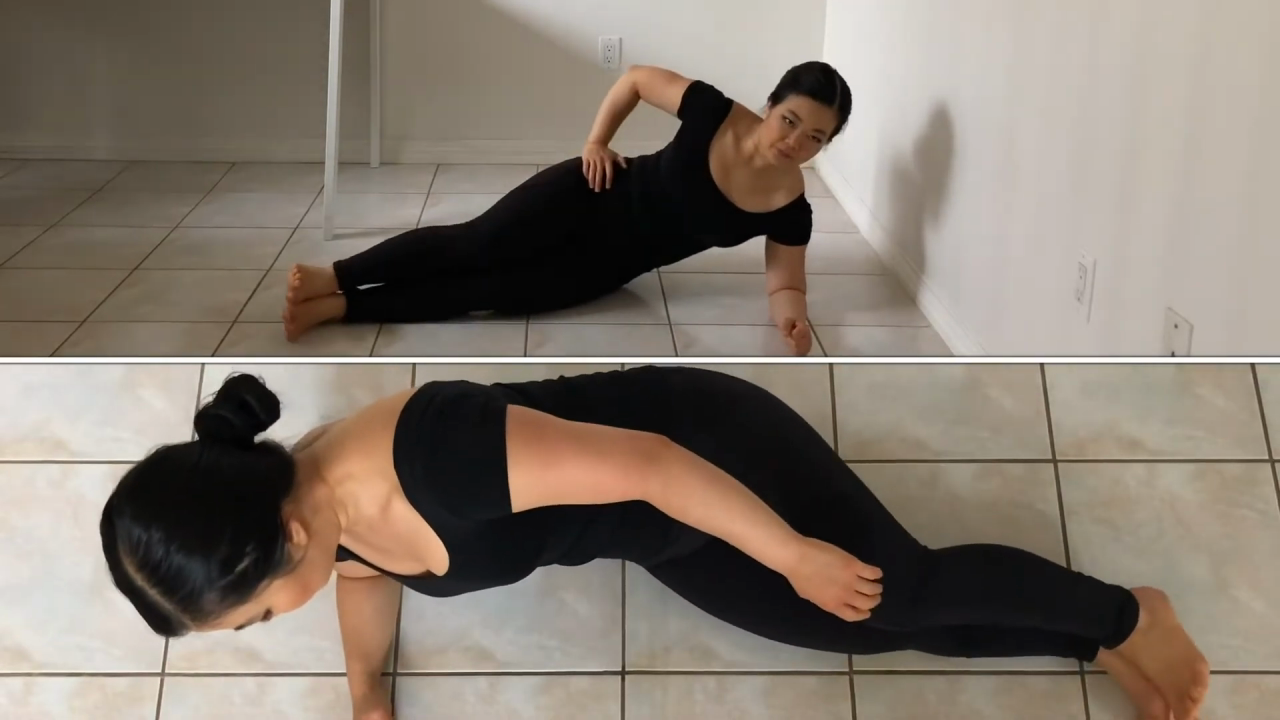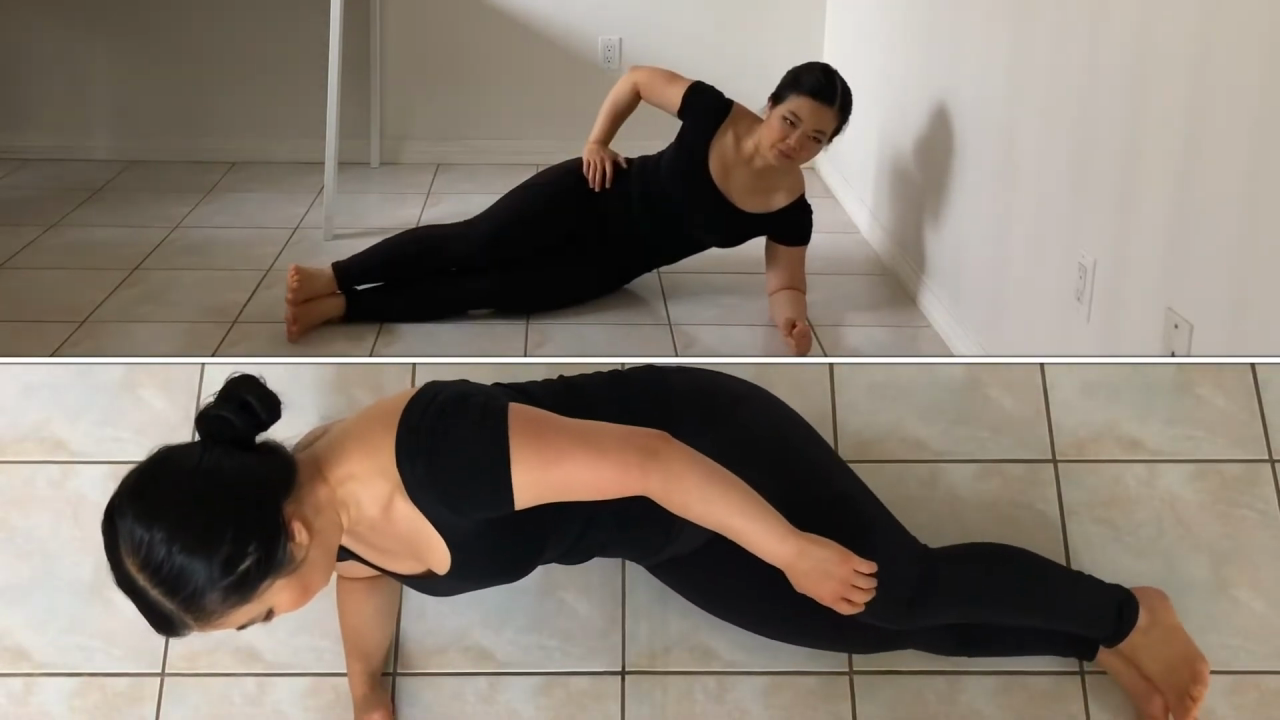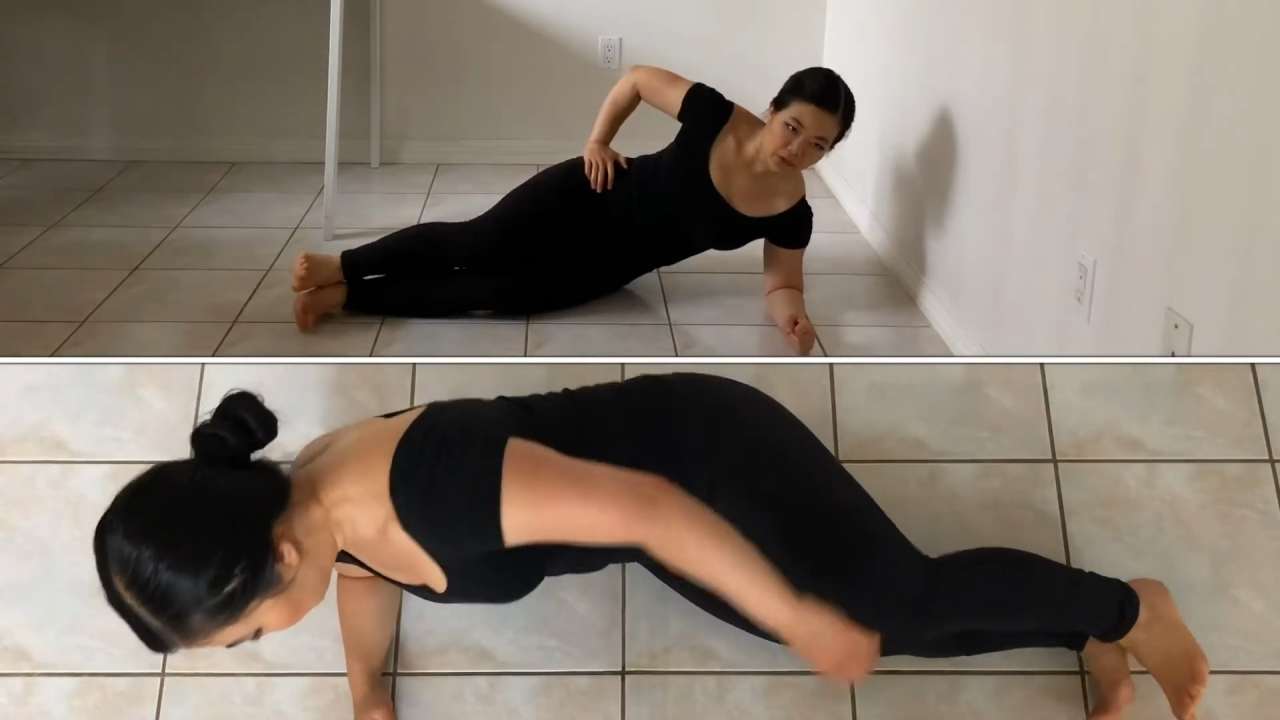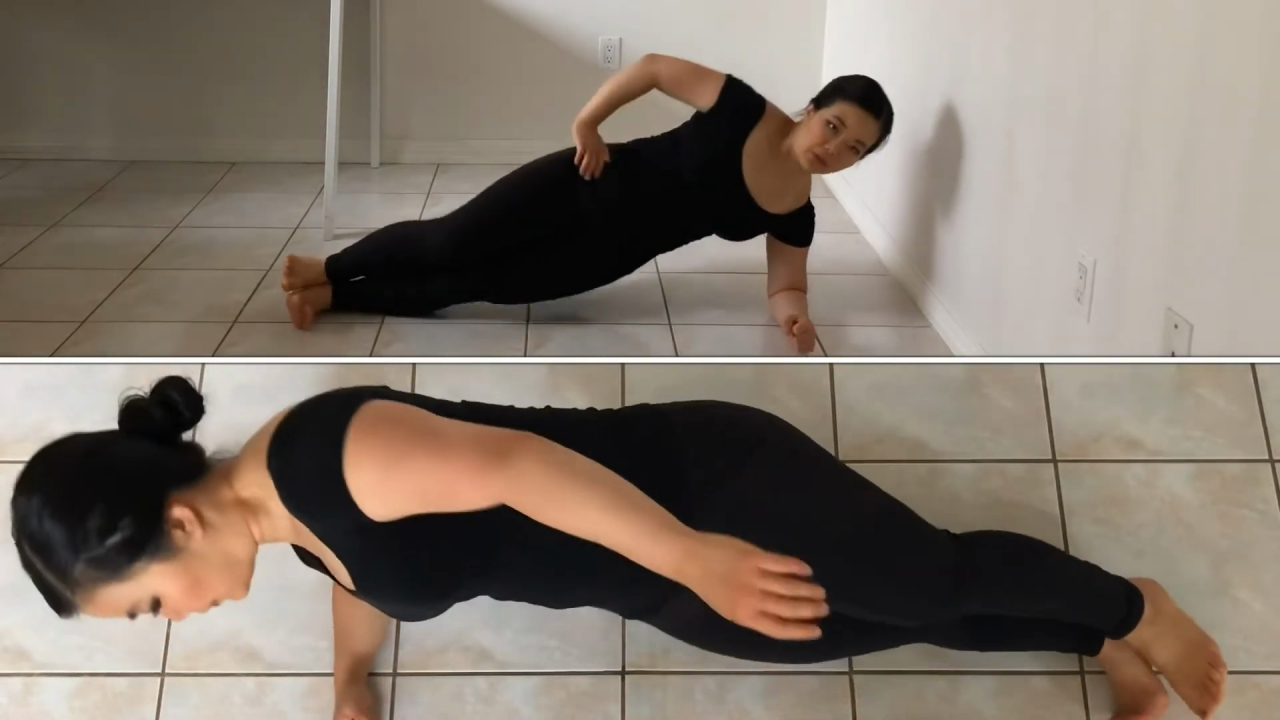
dt=0.5s
person 1, frame 1
left shoulder: (430, 455)
right shoulder: (320, 512)
left elbow: (650, 463)
left wrist: (797, 555)
left hip: (705, 447)
right hip: (661, 542)
left knee: (907, 588)
right knee: (876, 628)
left ankle: (1127, 615)
person 1, frame 2
left shoulder: (428, 455)
right shoulder: (309, 505)
left elbow: (651, 458)
left wrist: (792, 549)
left hip: (704, 444)
right hip: (662, 542)
left knee: (904, 589)
right knee: (868, 626)
left ankle: (1126, 616)
person 1, frame 3
left shoulder: (428, 479)
right shoulder: (316, 508)
left elbow: (653, 506)
left wrist: (791, 612)
left hip: (712, 446)
right hip: (676, 526)
left knee: (900, 603)
left ankle: (1128, 608)
person 1, frame 4
left shoulder: (314, 453)
right shoulder: (286, 511)
left elbow: (511, 462)
left wrist: (693, 557)
left hip: (705, 483)
right hip: (659, 579)
left knee: (932, 579)
left ankle: (1135, 610)
person 2, frame 1
left shoulder: (789, 209)
right shoulder: (714, 111)
left elbow: (784, 282)
right elbow: (636, 79)
left wrist: (795, 321)
right wrist: (596, 142)
left hip: (613, 263)
right hip: (594, 196)
left knee: (492, 291)
right knee: (475, 245)
left ankle: (341, 305)
right ankle: (332, 276)
person 2, frame 2
left shoulder: (790, 208)
right shoulder: (714, 112)
left elbow: (784, 283)
right elbow: (637, 79)
left wrist: (794, 320)
right wrist: (597, 142)
left hip: (614, 261)
right hip: (595, 196)
left knee: (491, 290)
right knee: (474, 244)
left ankle: (340, 307)
right ankle: (333, 277)
person 2, frame 3
left shoulder: (791, 213)
right shoulder: (713, 115)
left elbow: (782, 283)
right elbow: (637, 79)
left wrist: (793, 317)
right wrist: (597, 142)
left hip: (614, 262)
right hip: (595, 195)
left knee: (491, 290)
right knee: (475, 244)
left ankle: (345, 296)
right ankle: (340, 265)
person 2, frame 4
left shoulder: (795, 213)
right shoulder: (745, 110)
left elbow: (784, 286)
right elbow: (653, 67)
left wrist: (796, 318)
right wrist: (585, 124)
left hip: (613, 248)
right hip: (592, 184)
left knee: (479, 283)
right knee: (450, 241)
left ankle: (331, 297)
right ankle: (326, 268)
